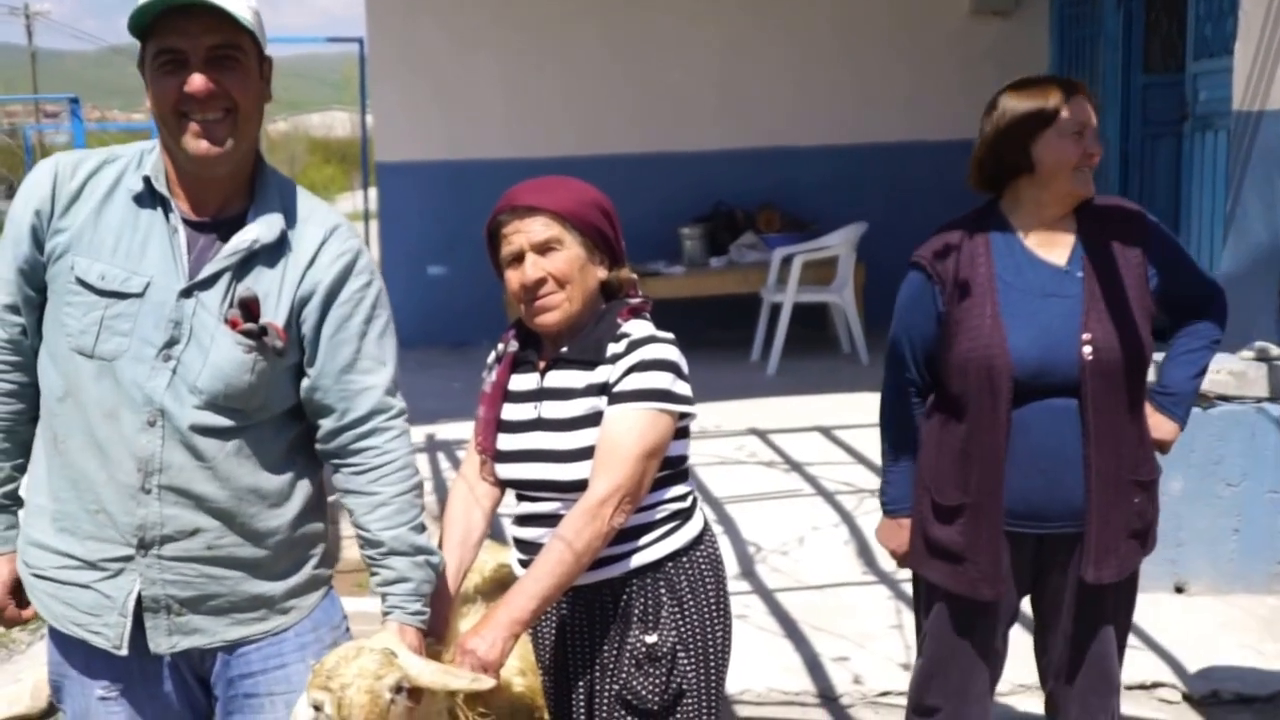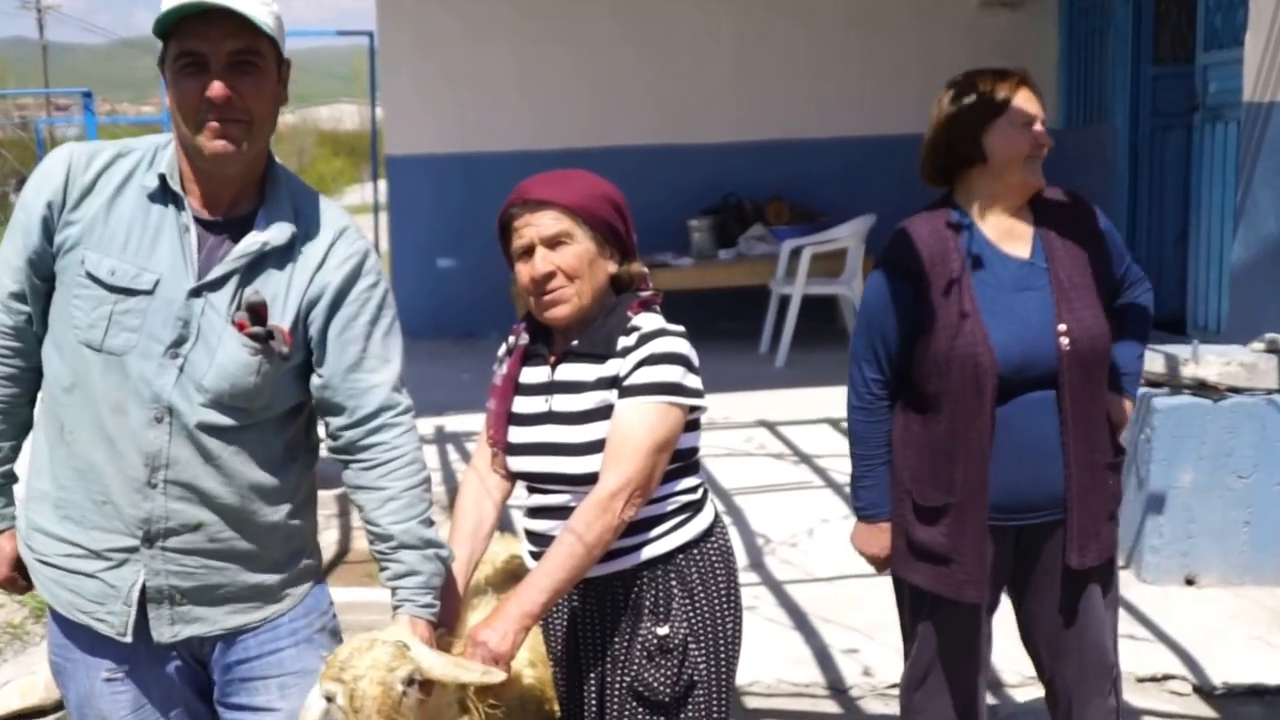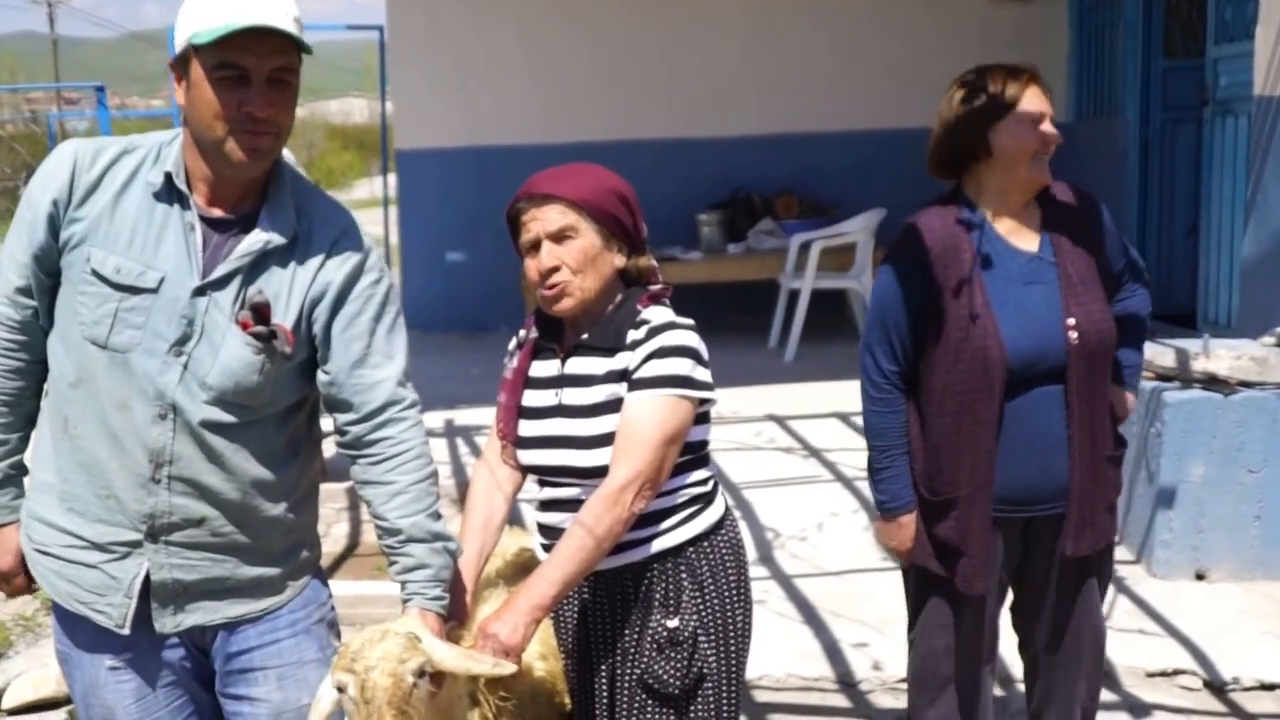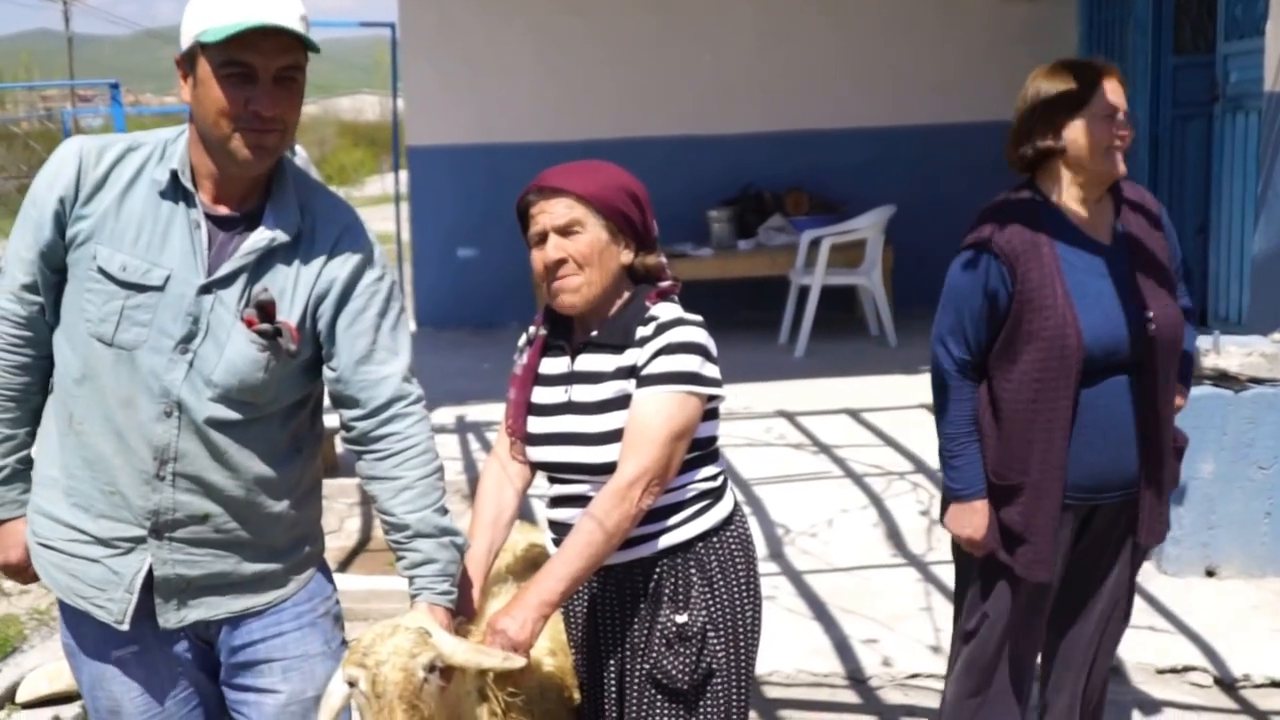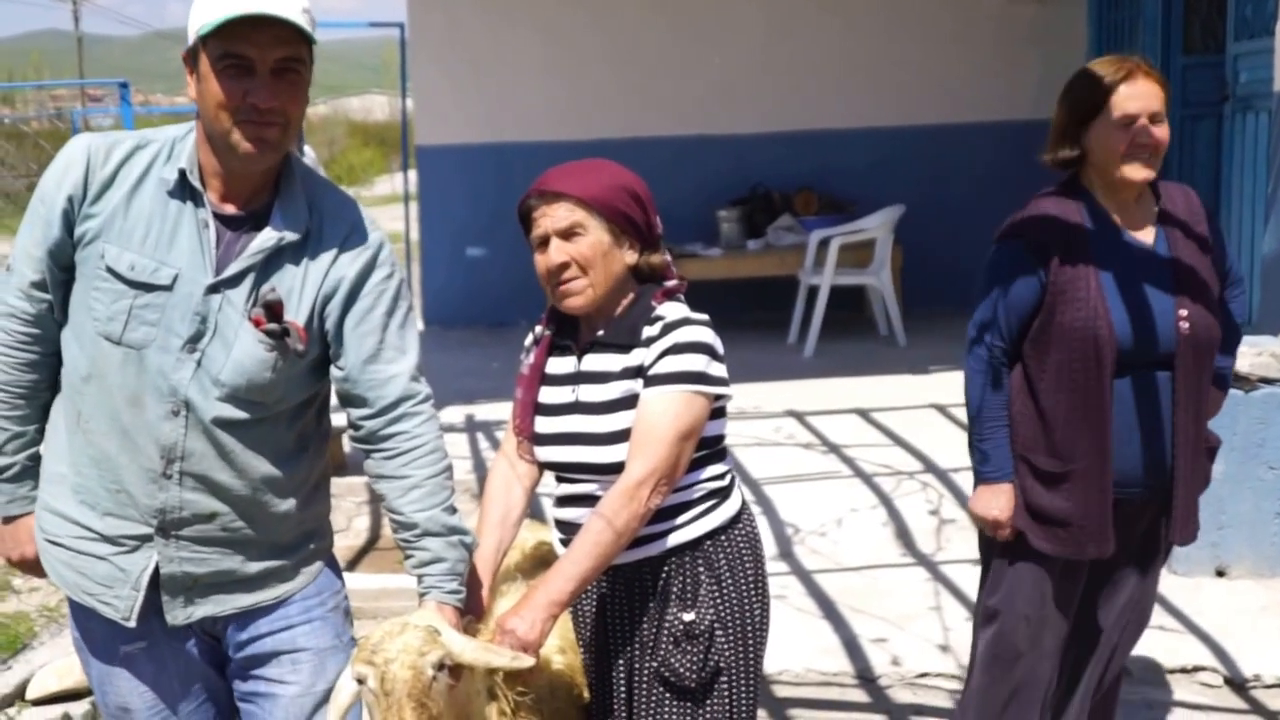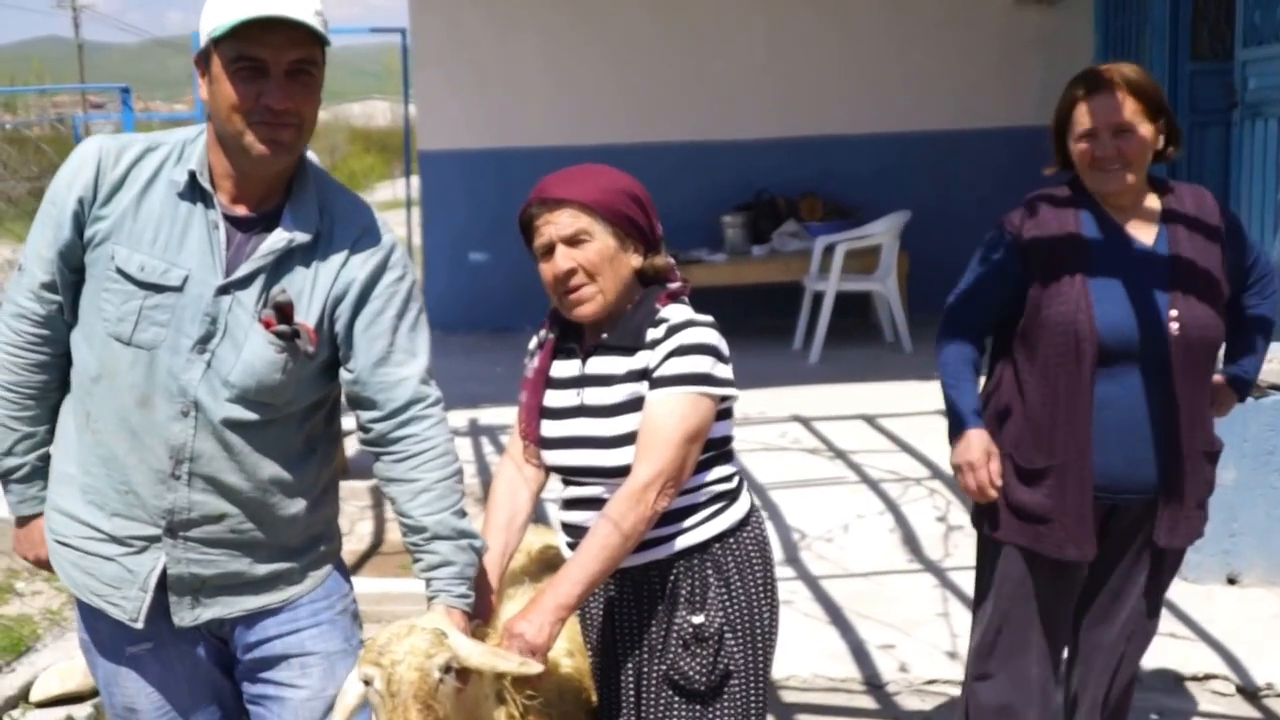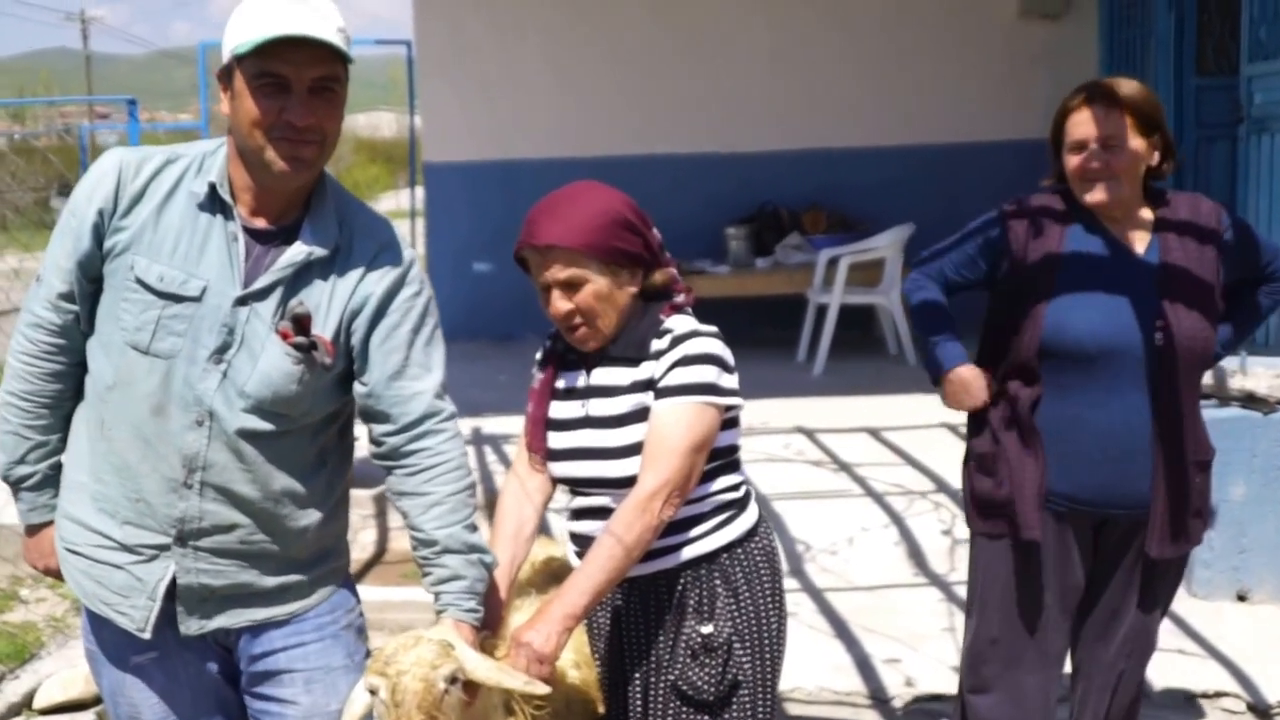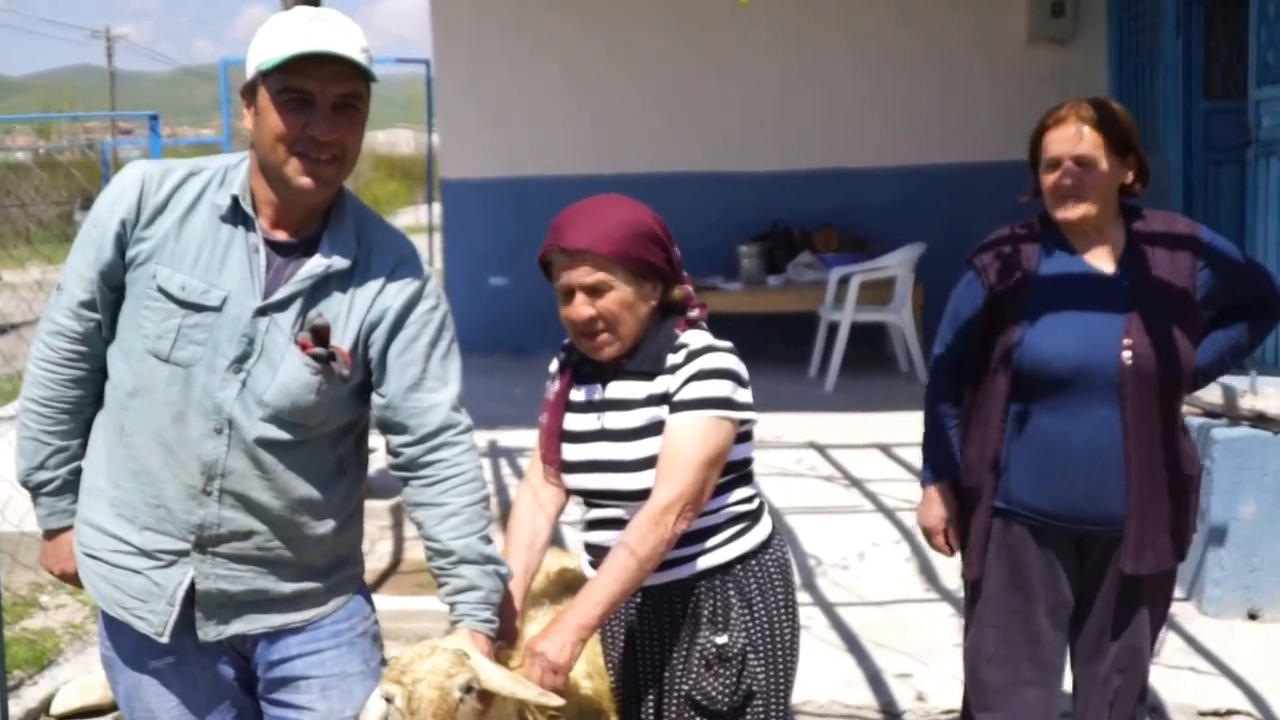
dt=0.4s
person 1, frame 1
left shoulder: (321, 248)
right shoulder: (61, 194)
left elbow: (367, 440)
left wrist: (406, 609)
left hip: (273, 616)
right hip: (95, 612)
person 1, frame 2
left shoulder: (329, 248)
right shoulder: (72, 186)
left elbow: (375, 433)
left wrist: (416, 600)
left hip: (267, 606)
right hip: (97, 599)
person 1, frame 3
left shoulder: (332, 247)
right shoulder: (79, 181)
left elbow: (381, 426)
left wrist: (426, 594)
left hip: (268, 597)
right hip: (99, 585)
person 1, frame 4
left shoulder: (335, 241)
right shoulder: (84, 178)
left elbow: (387, 421)
left wrist: (434, 588)
left hip: (273, 589)
right hip: (105, 578)
person 1, frame 5
left shoulder: (345, 243)
right shoulder: (93, 175)
left elbow: (395, 420)
left wrist: (443, 588)
left hip: (282, 585)
right hip: (113, 574)
person 1, frame 6
left shoulder: (357, 245)
right shoulder: (105, 176)
left elbow: (406, 423)
left wrist: (452, 592)
left hip: (291, 587)
right hip: (123, 575)
person 1, frame 7
left shoulder: (374, 259)
right shoulder: (125, 188)
left elbow: (419, 438)
left wrist: (460, 604)
left hip: (297, 601)
right hip: (128, 584)
person 1, frame 8
left shoulder: (391, 274)
right shoulder: (147, 200)
left elbow: (435, 449)
right elbow: (67, 354)
left wrist: (475, 614)
right wrist: (57, 509)
left hip: (311, 608)
right hip: (147, 590)
person 2, frame 1
left shoulder: (1128, 236)
right shoulder: (951, 258)
left elbow: (1205, 306)
right elbow: (906, 390)
left wrist: (1171, 402)
right wrist: (898, 505)
left hip: (1097, 523)
right hip: (973, 524)
person 2, frame 2
left shoulder: (1078, 225)
right shoulder: (918, 252)
left elbow: (1133, 294)
right elbow: (871, 389)
left wrist: (1121, 386)
right wrist: (873, 510)
left hip: (1070, 511)
right hip: (953, 518)
person 2, frame 3
left shoulder: (1081, 218)
right shoulder: (930, 247)
left elbow: (1130, 289)
right elbow: (884, 378)
left wrist: (1123, 378)
right wrist: (896, 501)
left hip: (1074, 501)
right hip: (965, 507)
left knee: (1070, 659)
person 2, frame 4
left shoulder: (1143, 214)
right shoulder: (1003, 240)
left elbow: (1179, 298)
right elbow: (953, 366)
left wrist: (1178, 380)
right wrist: (965, 489)
left hip: (1127, 493)
right hip: (1025, 494)
left knee: (1088, 653)
right knee: (997, 660)
person 2, frame 5
left shoulder: (1187, 213)
right shoulder: (1042, 232)
left elbow: (1228, 296)
right elbow: (988, 352)
left wrist: (1215, 383)
right wrist: (993, 474)
left hip: (1152, 491)
right hip: (1051, 485)
left knee: (1105, 649)
right knee: (1018, 656)
person 2, frame 6
left shoulder: (1202, 217)
right shoulder: (1035, 227)
right elbow: (959, 327)
right wrist: (967, 425)
left hip: (1156, 495)
right hip: (1045, 488)
left knee: (1116, 654)
right knee: (1015, 663)
person 2, frame 7
left shoulder: (1202, 228)
right shoulder: (1025, 229)
right elbow: (923, 282)
left wrist: (1212, 346)
right wrist: (950, 362)
left hip: (1153, 505)
right hip: (1038, 497)
person 2, frame 8
left shoulder: (1181, 249)
right shoulder: (1003, 261)
right elbow: (949, 374)
left wrist: (1187, 371)
right wrist: (938, 481)
left hip: (1138, 518)
right hip: (1023, 518)
person 3, frame 1
left shoulder: (643, 354)
right shoulder: (508, 357)
left elbow: (608, 503)
right elbow: (476, 483)
left wrist: (503, 622)
right wrist: (438, 601)
left hip: (650, 598)
right hip: (552, 601)
person 3, frame 2
left shoulder: (654, 347)
right shoulder: (519, 349)
left elbow: (618, 496)
right elbow: (486, 473)
left wrist: (514, 615)
left hip: (662, 590)
right hip: (564, 593)
person 3, frame 3
left shoulder: (664, 339)
right shoulder: (530, 342)
left elbow: (628, 489)
right elbow: (497, 466)
left wrist: (524, 607)
right wrist: (460, 584)
left hip: (673, 584)
right hip: (575, 585)
person 3, frame 4
left shoulder: (672, 337)
right shoulder: (539, 339)
left elbow: (635, 486)
right elbow: (507, 461)
left wrist: (533, 604)
right wrist: (470, 578)
left hip: (682, 579)
right hip: (585, 581)
person 3, frame 5
left shoulder: (679, 336)
right shoulder: (545, 340)
left elbow: (644, 485)
right elbow: (515, 461)
left wrist: (543, 602)
right wrist: (478, 578)
left hip: (689, 577)
right hip: (594, 579)
person 3, frame 6
left shoulder: (684, 338)
right shoulder: (549, 344)
left elbow: (650, 488)
right elbow: (520, 465)
left wrist: (550, 607)
right wrist: (484, 582)
left hip: (698, 580)
right hip: (600, 583)
person 3, frame 7
left shoulder: (689, 348)
right shoulder: (556, 356)
left elbow: (657, 497)
right elbow: (527, 476)
left wrist: (557, 616)
right wrist: (492, 591)
left hip: (707, 589)
right hip: (609, 591)
person 3, frame 8
left shoulder: (704, 364)
right shoulder: (570, 366)
left elbow: (671, 510)
right elbow: (540, 488)
left wrist: (572, 626)
right wrist: (507, 601)
left hip: (720, 599)
right hip: (622, 601)
